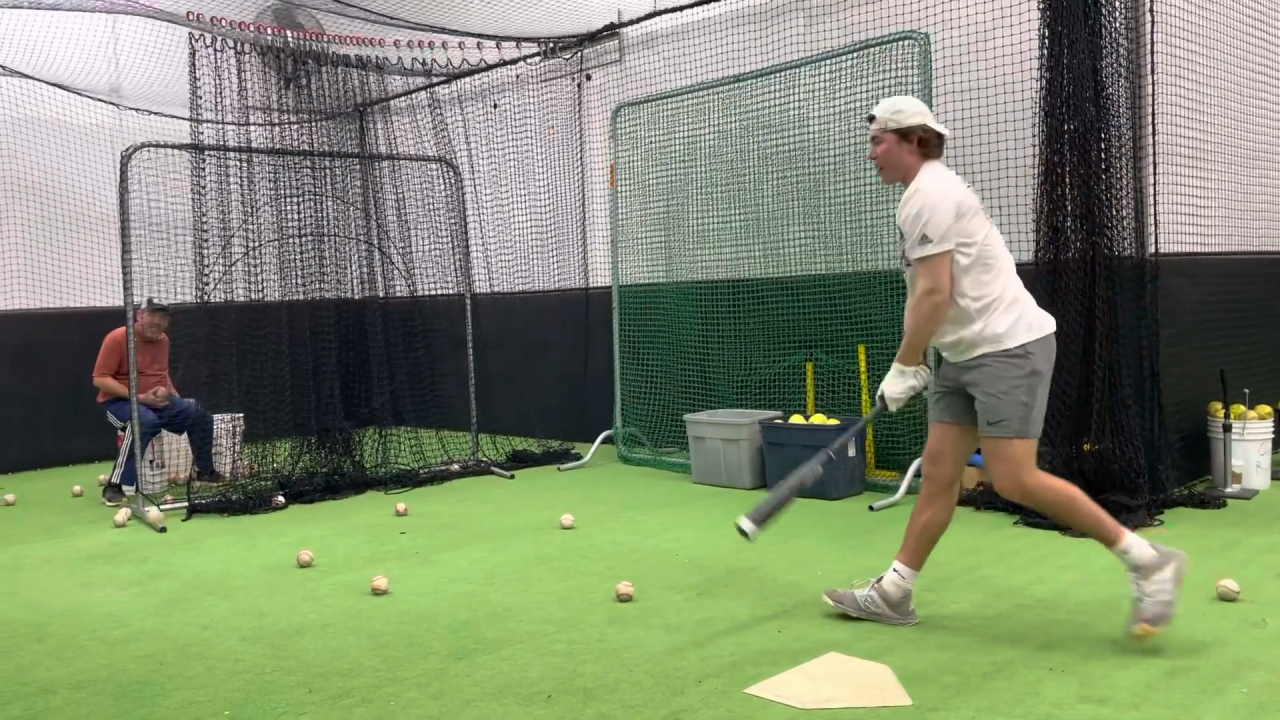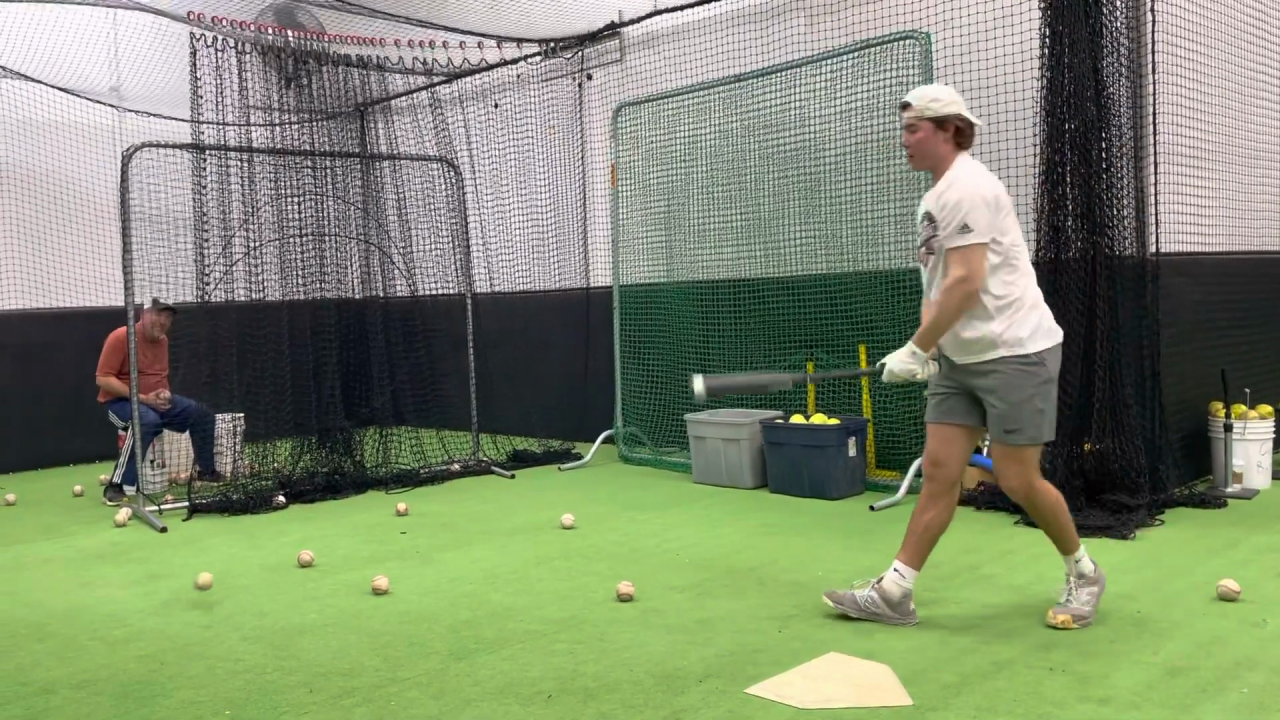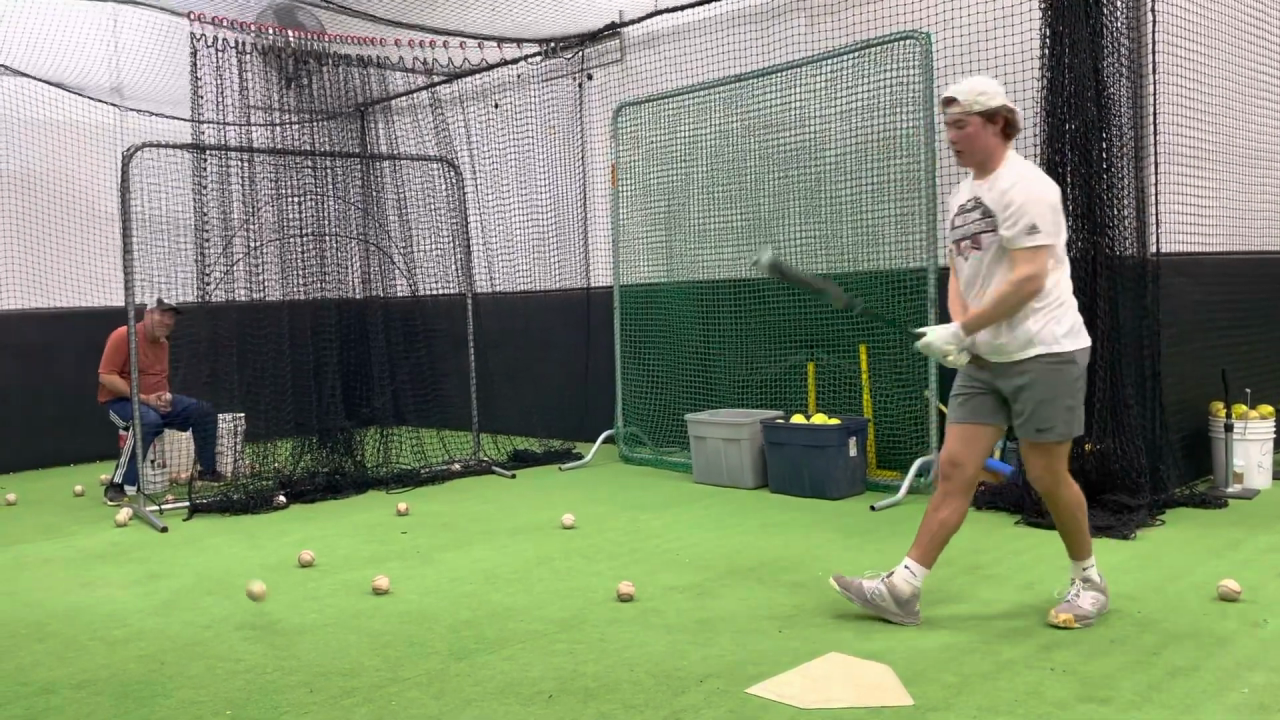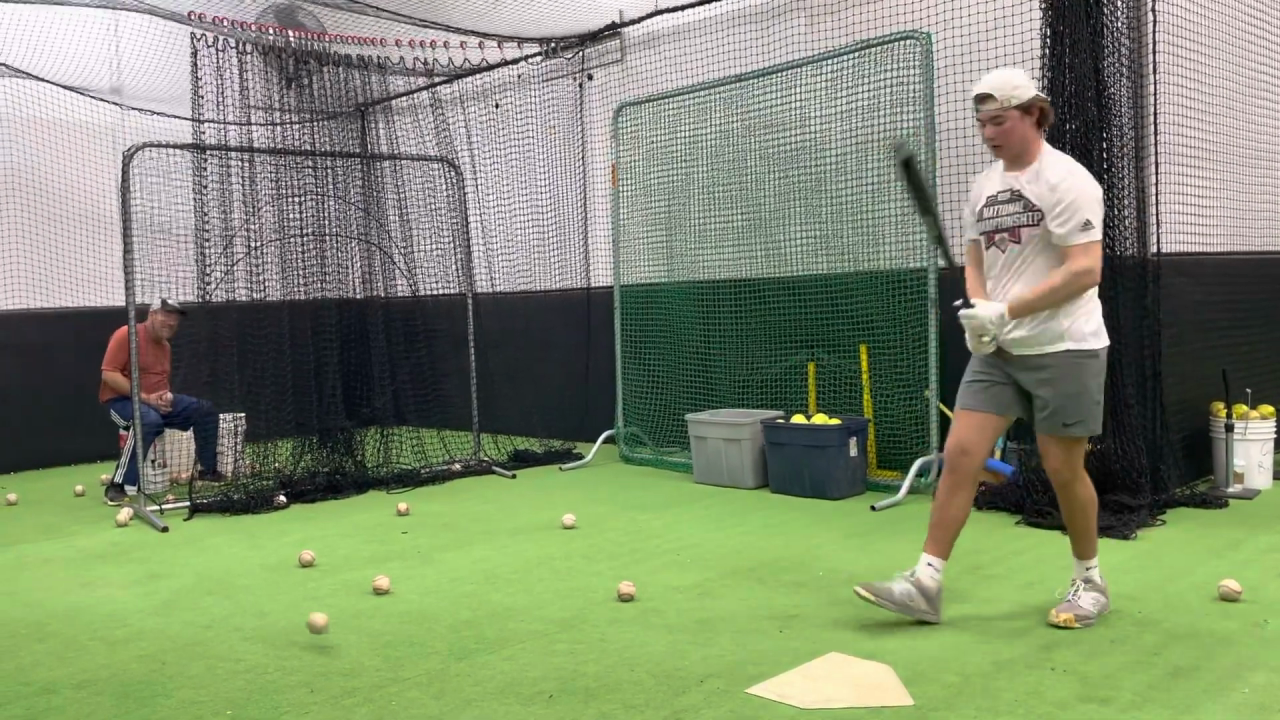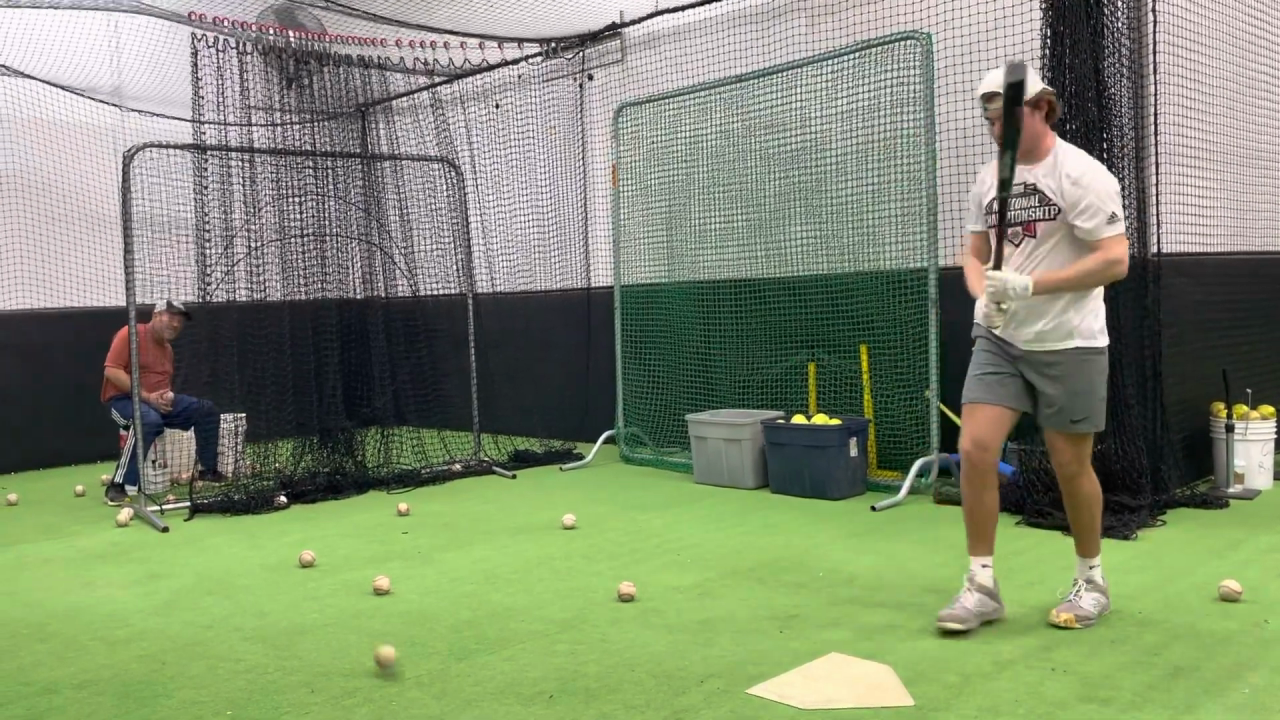
dt=0.2s
person 1, frame 1
left shoulder: (927, 196)
right shoulder: (930, 191)
left elbow: (933, 294)
right elbow: (932, 294)
left wrist: (904, 369)
right wrist: (916, 365)
left hip: (1010, 348)
right hip: (965, 355)
left knee: (1015, 481)
right knee: (938, 473)
left ankle: (1144, 558)
right ankle: (893, 591)
person 1, frame 2
left shoulder: (970, 187)
right shoulder: (935, 196)
left elbow: (966, 283)
left wrist: (916, 349)
right wrist: (925, 350)
left hip: (1017, 352)
right hip: (960, 358)
left knee: (1019, 481)
right knee: (938, 473)
left ankle: (1083, 572)
right ankle: (893, 591)
person 1, frame 3
left shoulder: (1025, 185)
right shoulder: (962, 194)
left elbow: (1032, 279)
left wrist: (959, 332)
right wrist: (956, 329)
left hip: (1045, 352)
right hip: (983, 356)
left knee: (1047, 475)
right knee: (953, 468)
left ankle: (1089, 581)
right ankle: (900, 588)
person 1, frame 4
left shoulder: (1067, 181)
right shoulder: (985, 184)
left elbow: (1085, 271)
left wrist: (1004, 311)
right wrist: (977, 314)
left hip: (1064, 348)
right hip: (998, 349)
left knee: (1064, 468)
right knee: (958, 456)
left ankle: (1090, 581)
right ankle: (923, 583)
person 1, frame 5
left shoulder: (1082, 174)
right shoulder: (989, 177)
left elbow: (1114, 262)
right elbow: (974, 256)
left wrist: (1029, 284)
right wrist: (984, 295)
left hip: (1070, 343)
right hip: (999, 340)
left knee: (1070, 465)
right knee: (975, 451)
left ankle: (1091, 582)
right ankle: (982, 586)
person 2, frame 1
left shoulder: (163, 341)
right shoulder: (118, 338)
right elbow: (100, 379)
left wrist: (177, 399)
right wrist: (140, 397)
left hip: (157, 401)
right hip: (120, 401)
left knee: (200, 415)
right knee: (145, 421)
left ankle: (205, 471)
right ankle: (116, 486)
person 2, frame 2
left shoulder: (162, 341)
right shoulder: (121, 337)
right elbow: (103, 379)
left wrist: (166, 398)
right wrist: (142, 398)
left hip: (157, 401)
right hip: (121, 400)
left knee: (201, 414)
right knee: (148, 421)
left ankle: (207, 471)
right ankle: (117, 486)
person 2, frame 3
left shoulder: (163, 343)
right shoulder: (124, 336)
right elbow: (106, 377)
left wrist: (166, 399)
right wrist: (144, 399)
left hip: (157, 401)
right hip: (122, 400)
left knee: (204, 412)
right knee: (149, 421)
left ankle: (208, 471)
right ankle: (119, 486)
person 2, frame 4
left shoulder: (165, 347)
right shoulder: (127, 334)
right elbow: (109, 374)
left wrist: (166, 398)
right wrist: (145, 398)
left hip: (158, 401)
right hip: (122, 399)
left knee: (205, 411)
right knee: (150, 421)
left ankle: (208, 470)
right ankle: (119, 486)
person 2, frame 5
left shoulder: (168, 349)
right shoulder: (132, 334)
right elbow: (112, 371)
left wrist: (167, 397)
right wrist: (146, 397)
left hip: (159, 401)
right hip: (124, 399)
left knee: (206, 410)
right knee: (150, 421)
left ankle: (208, 470)
right ankle: (119, 485)
